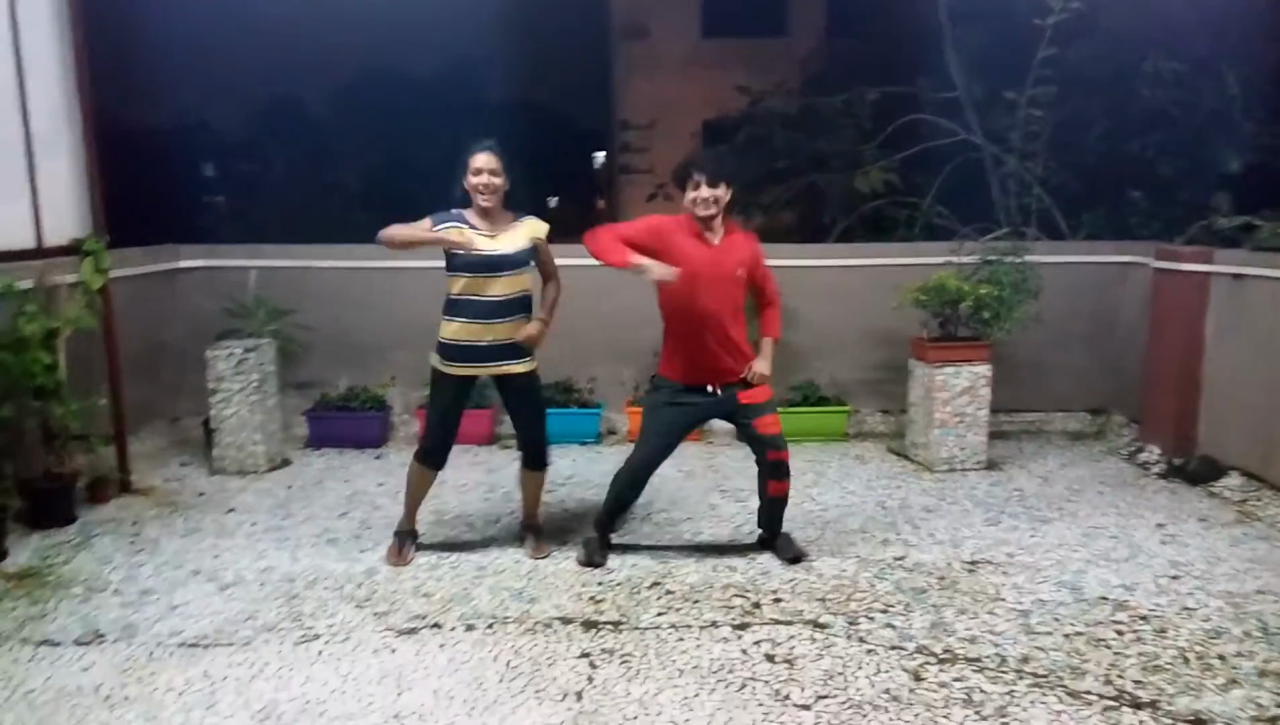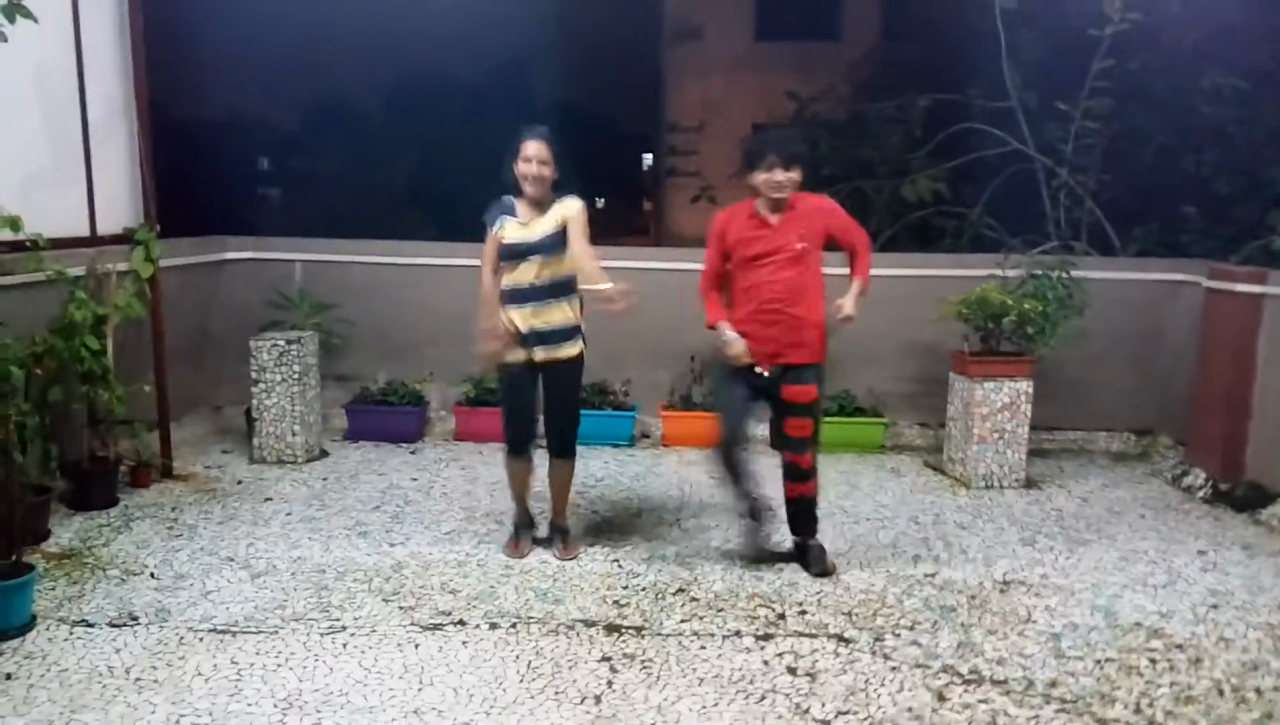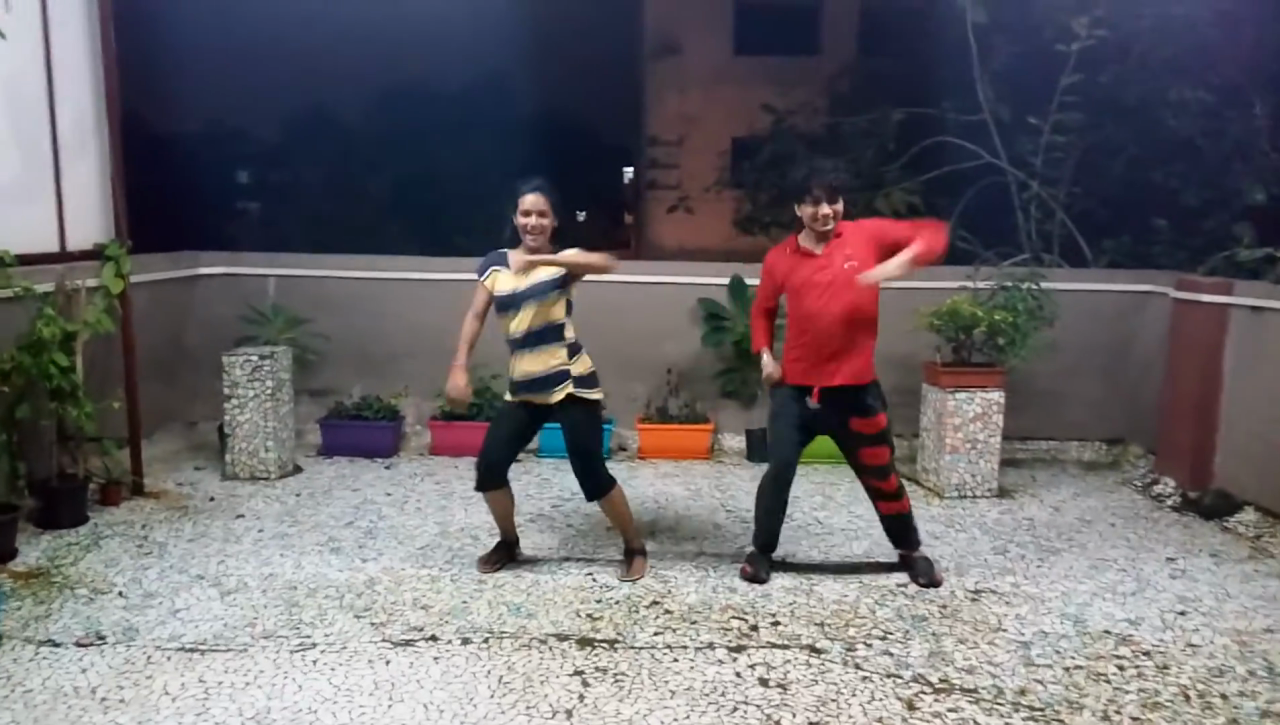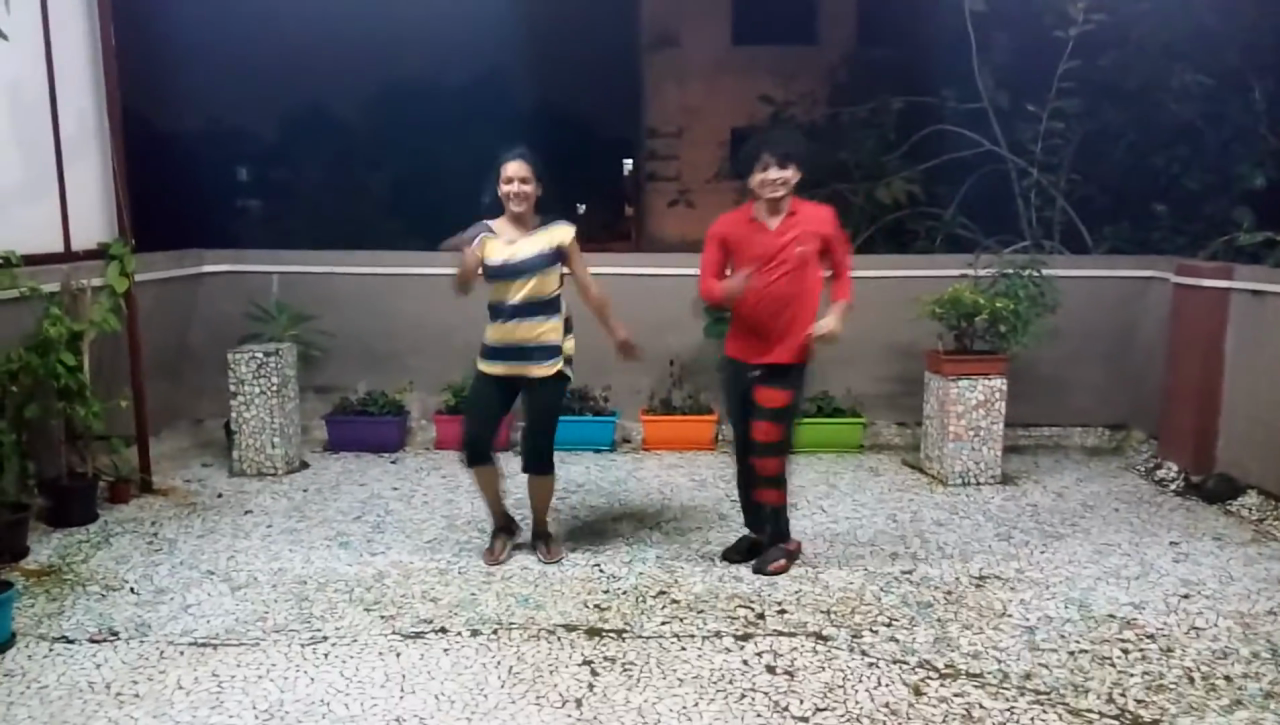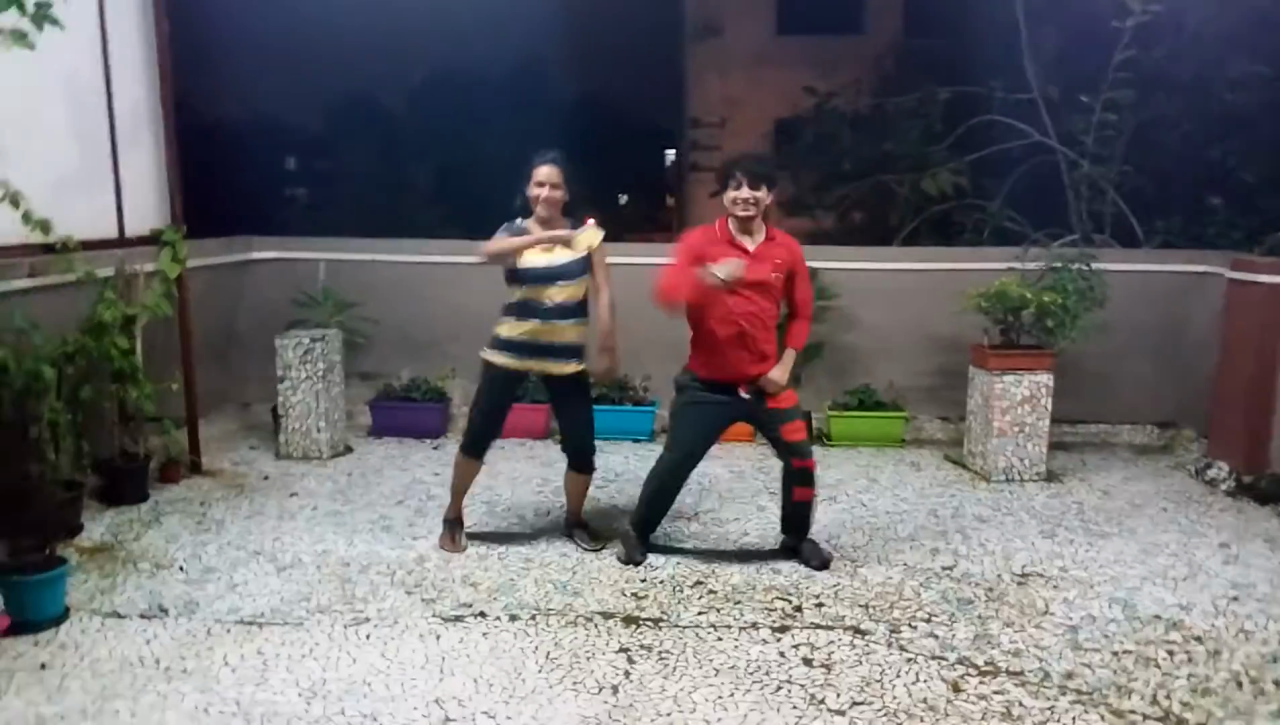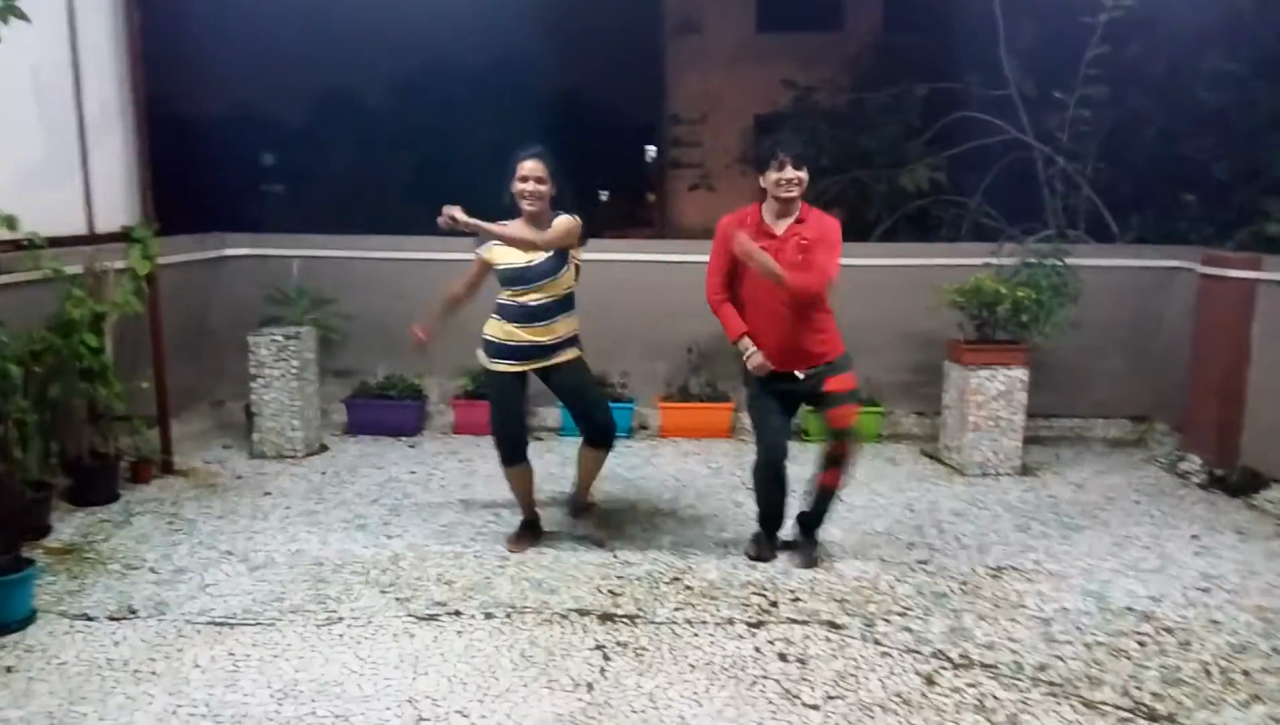
dt=0.5s
person 1, frame 1
left shoulder: (745, 243)
right shoulder: (664, 230)
left elbow: (769, 300)
right elbow: (600, 239)
left wrist: (766, 354)
right wrist: (646, 264)
left hip: (738, 376)
right hip: (679, 382)
left knee: (775, 452)
right knee: (641, 463)
left ankle: (772, 531)
right ankle: (601, 534)
person 1, frame 2
left shoulder: (819, 210)
right shoulder: (729, 221)
left elbow: (860, 244)
right elbow: (711, 285)
left wrist: (854, 294)
right wrist: (724, 330)
left hip: (799, 359)
right hip: (744, 359)
left knee: (799, 455)
right knee: (729, 440)
left ankle: (806, 540)
right ankle: (752, 510)
person 1, frame 3
left shoulder: (867, 234)
right shoulder: (780, 257)
left elbow: (935, 233)
right elbow: (762, 311)
left wrist: (903, 260)
right wrist: (764, 355)
left hip: (855, 388)
right hip: (795, 388)
left knee: (881, 476)
right knee: (778, 473)
left ankle: (909, 550)
right ankle: (762, 550)
person 1, frame 4
left shoulder: (820, 219)
right shoulder: (730, 226)
left elbow: (841, 270)
right elbow: (709, 288)
left wrist: (835, 313)
right wrist: (730, 289)
left hip: (787, 359)
right hip: (740, 359)
left knee: (767, 452)
right knee: (745, 451)
left ankle: (781, 541)
right ankle: (757, 532)
person 1, frame 5
left shoulder: (787, 249)
right shoulder: (700, 241)
left elbow: (801, 313)
right elbow: (668, 295)
left wrist: (787, 363)
right wrist: (706, 277)
left hip: (765, 381)
right hip: (707, 384)
left knee: (801, 459)
right knee: (675, 463)
left ankle: (796, 537)
right ankle: (637, 532)
person 1, frame 6
left shoulder: (823, 226)
right shoulder: (733, 226)
left elbow: (816, 287)
right elbow: (718, 293)
left wrist: (769, 266)
right wrist: (745, 344)
left hip: (822, 361)
right hip: (765, 366)
left knee: (842, 441)
right knee: (771, 456)
left ankle: (808, 530)
right ankle: (767, 530)
person 2, frame 1
left shoulder: (530, 228)
right shoulder: (448, 223)
left elbow: (553, 279)
right elbow: (388, 237)
left wrist: (541, 321)
right wrist: (441, 235)
left hip: (512, 355)
right hip: (457, 353)
left knee: (535, 444)
right knee: (434, 444)
left ankle: (530, 524)
right ankle: (406, 530)
person 2, frame 2
left shoulder: (569, 208)
right shoulder: (500, 211)
left elbow: (582, 253)
right elbow: (489, 274)
left wrist: (604, 286)
right wrist: (488, 327)
left hip: (562, 337)
right hip: (512, 337)
left knee: (562, 432)
right knee: (519, 431)
left ankle: (560, 525)
right ankle: (522, 519)
person 2, frame 3
left shoulder: (563, 258)
right shoulder: (494, 266)
left elbow: (606, 263)
right elbow: (474, 317)
left wrist: (541, 259)
right wrist: (458, 368)
left hip: (571, 383)
right hip: (526, 388)
left knee: (593, 476)
right knee: (488, 469)
left ankle: (635, 548)
right ankle: (508, 542)
person 2, frame 4
left shoulder: (558, 232)
right shoulder: (485, 235)
left elbow: (586, 284)
right elbow: (464, 285)
left wrist: (616, 332)
right wrist: (466, 258)
left hip: (549, 355)
right hip: (499, 356)
left knee: (538, 450)
right knee: (475, 443)
left ankle: (540, 530)
right ankle: (502, 523)
person 2, frame 5
left shoulder: (587, 233)
right shoulder: (514, 232)
left elbow: (603, 292)
right elbow: (487, 254)
left wrist: (606, 345)
right wrist: (539, 237)
left hip: (564, 356)
right hip: (509, 351)
left knee: (580, 447)
right knee: (477, 437)
left ankle: (574, 521)
right ankle: (452, 519)
person 2, frame 6
left shoulder: (566, 225)
right shoulder: (496, 235)
left elbow: (539, 241)
right elbow: (466, 287)
left wrist: (473, 225)
right wrist: (430, 323)
left hip: (559, 349)
right hip: (505, 351)
left knee: (601, 426)
right knee: (509, 441)
left ankle: (580, 497)
right ankle: (529, 521)
